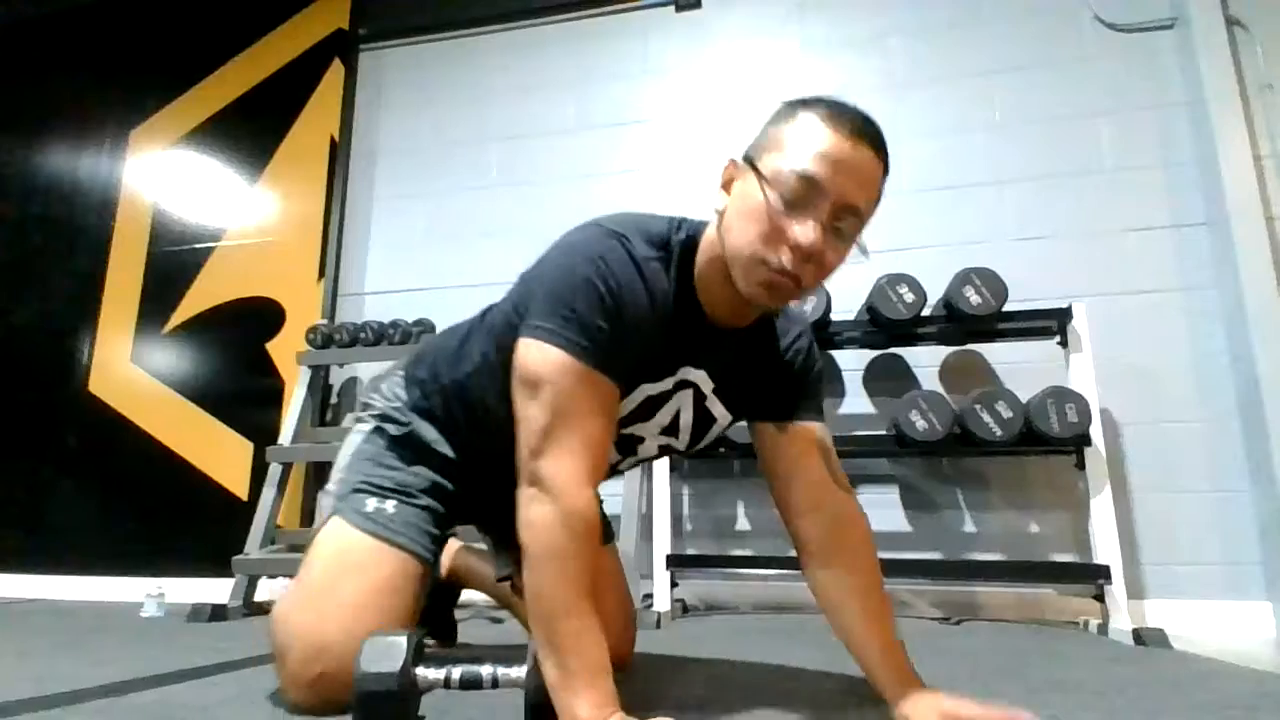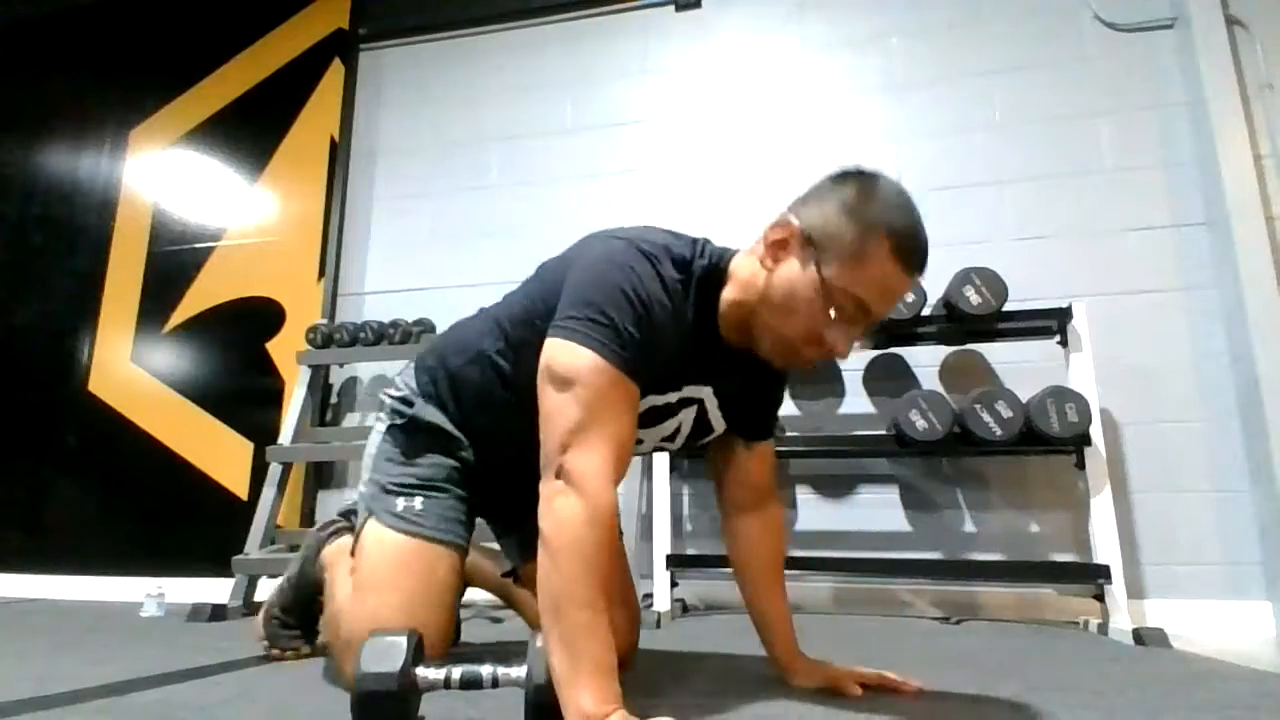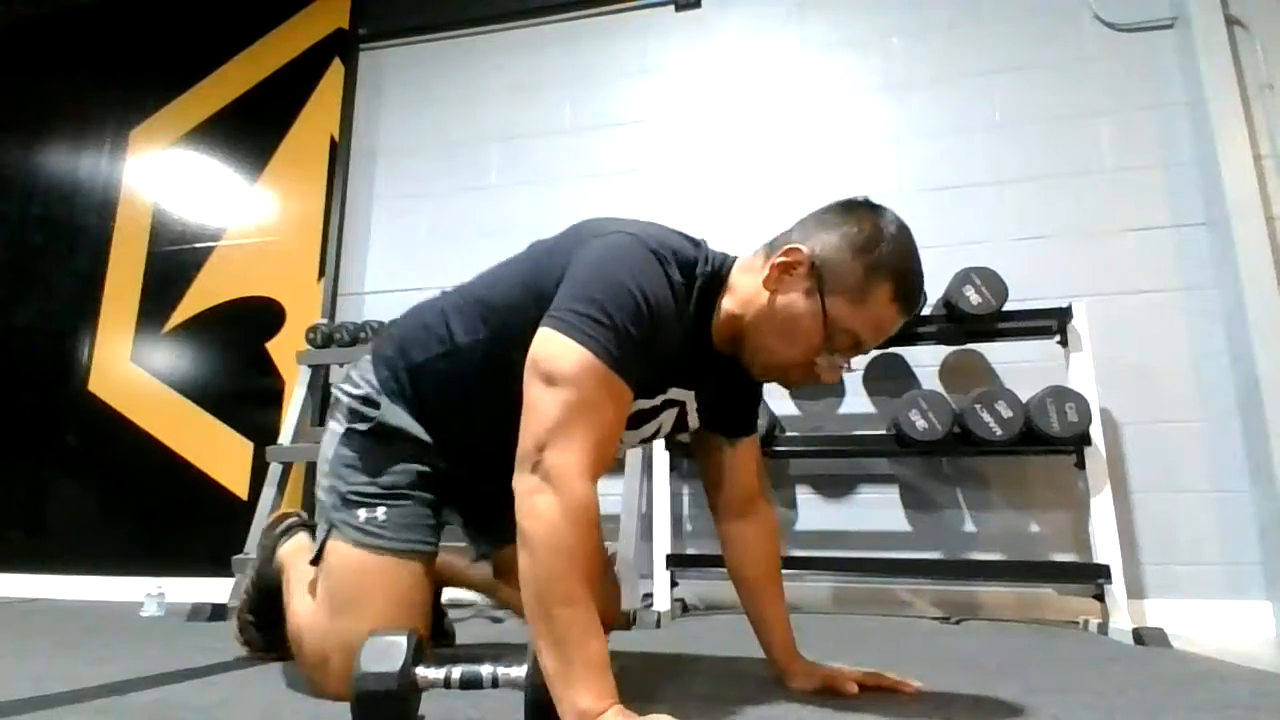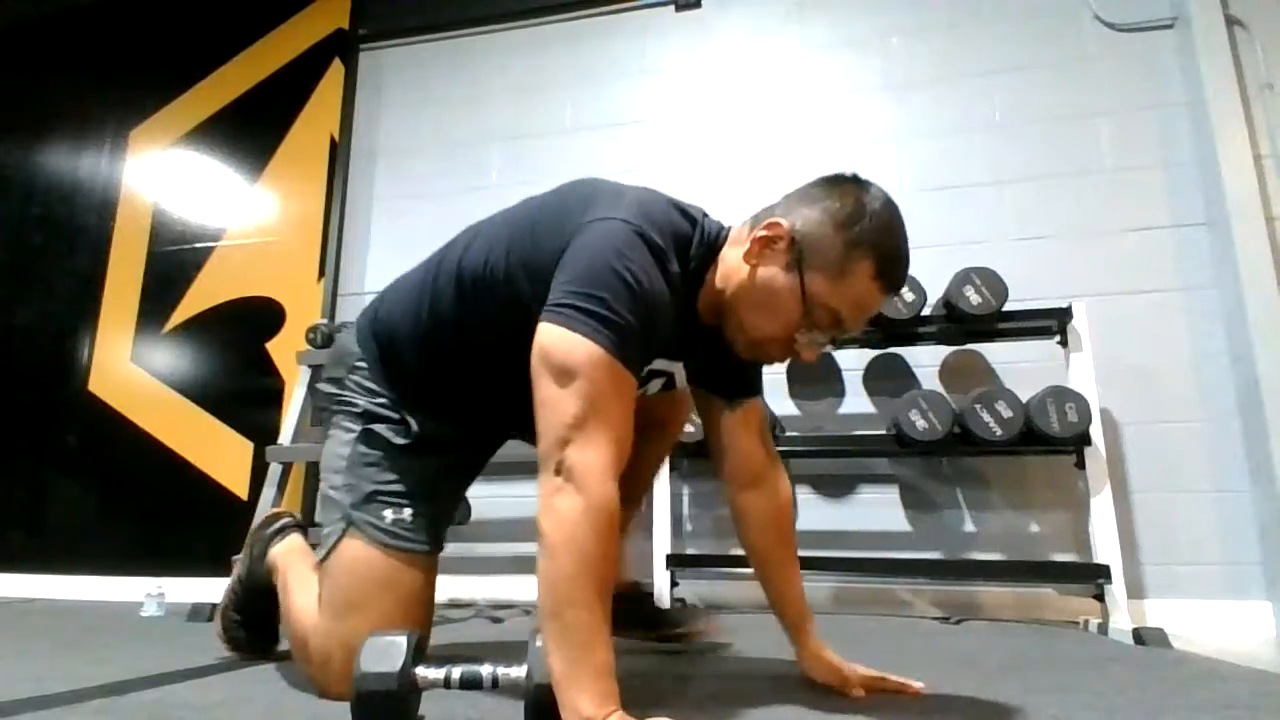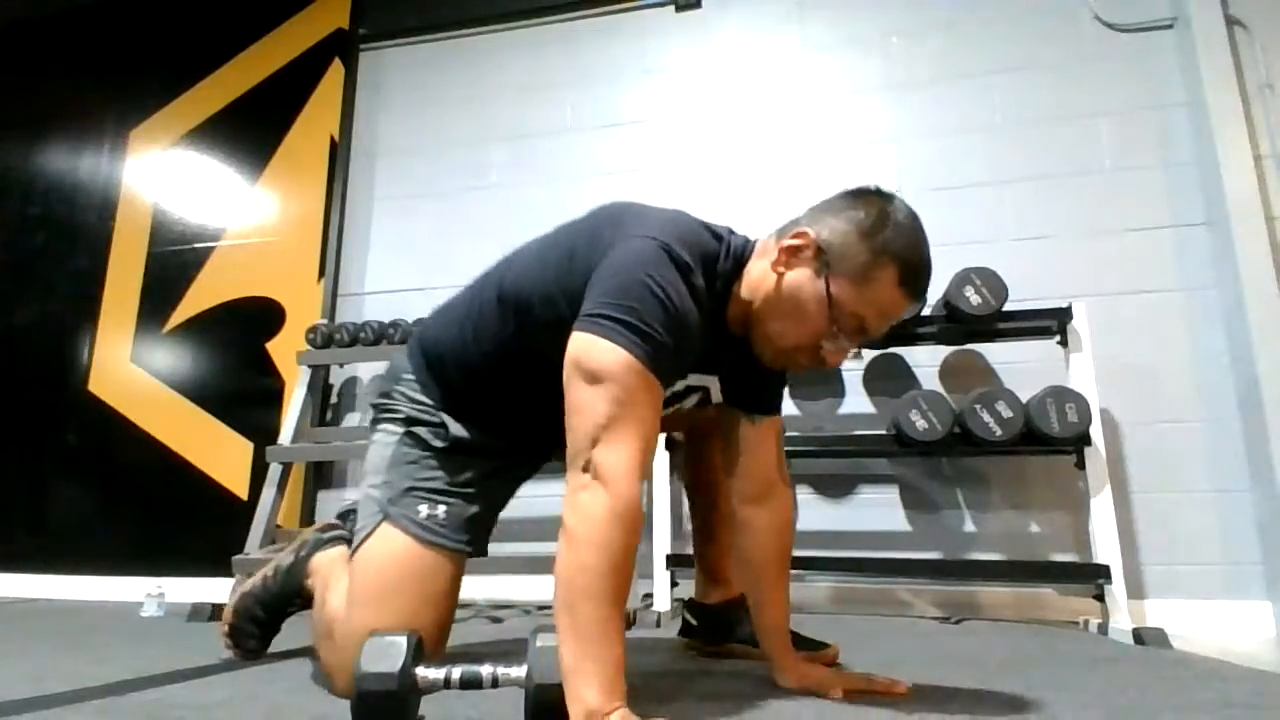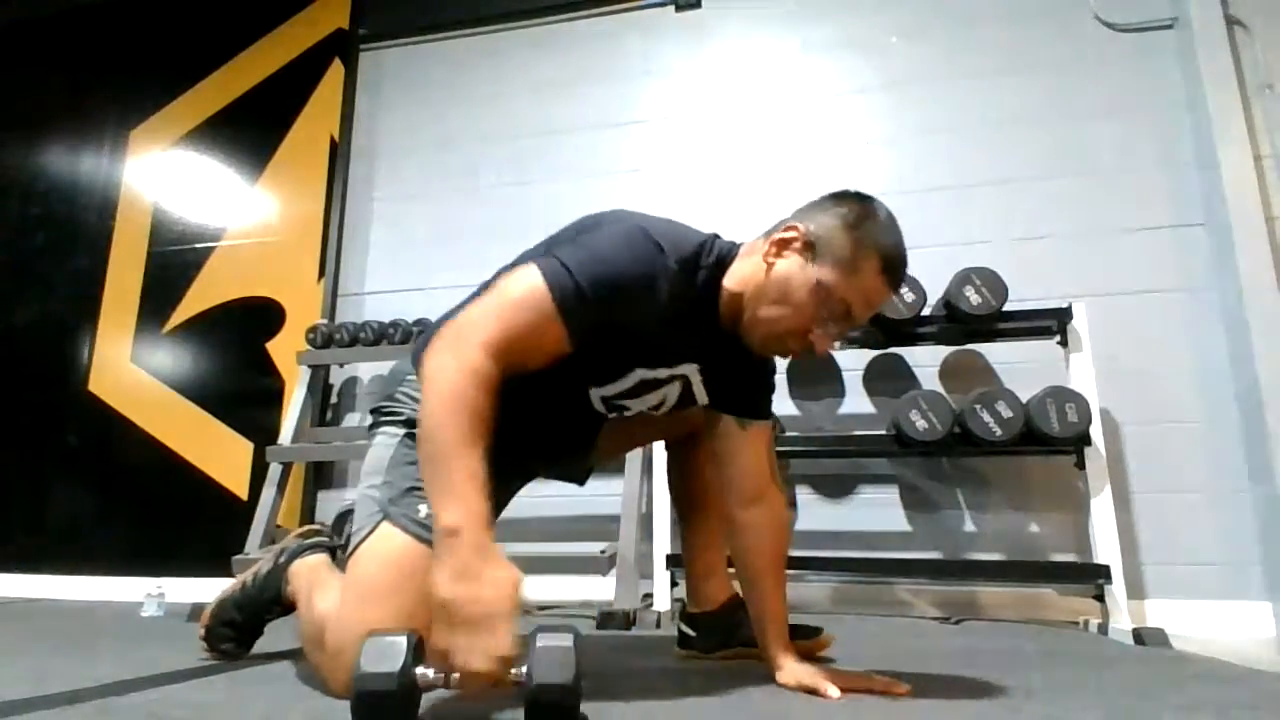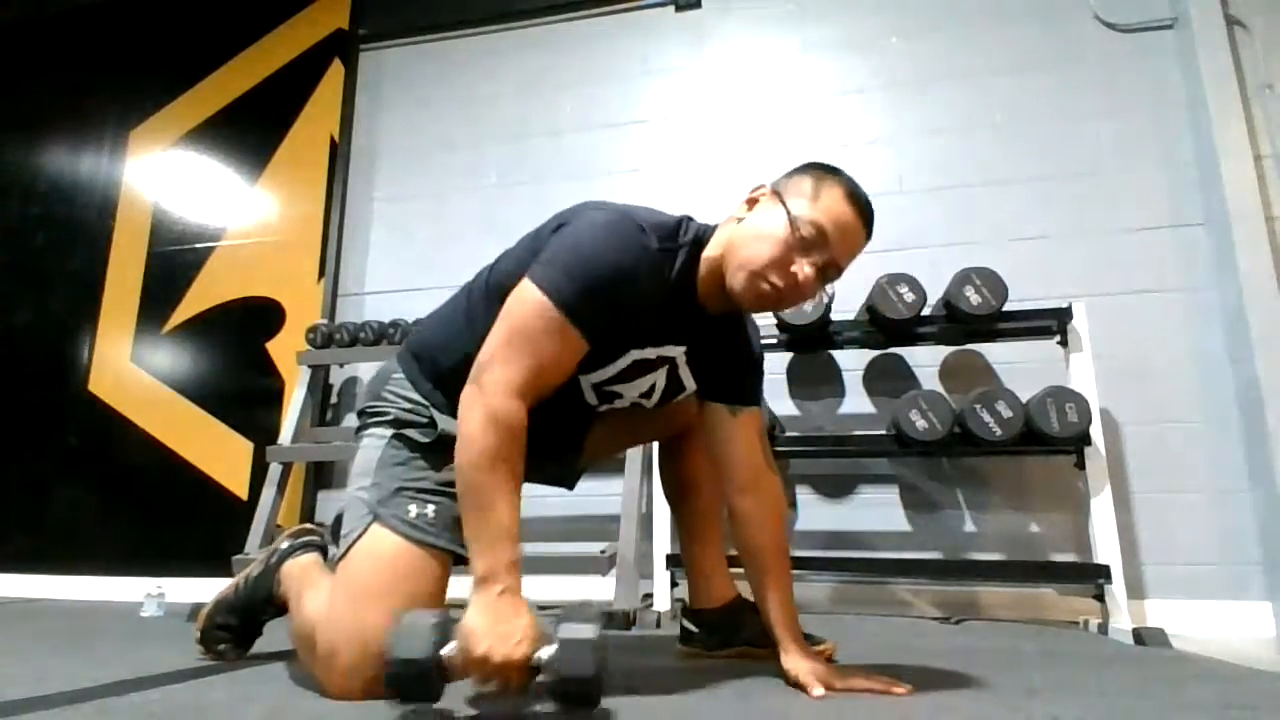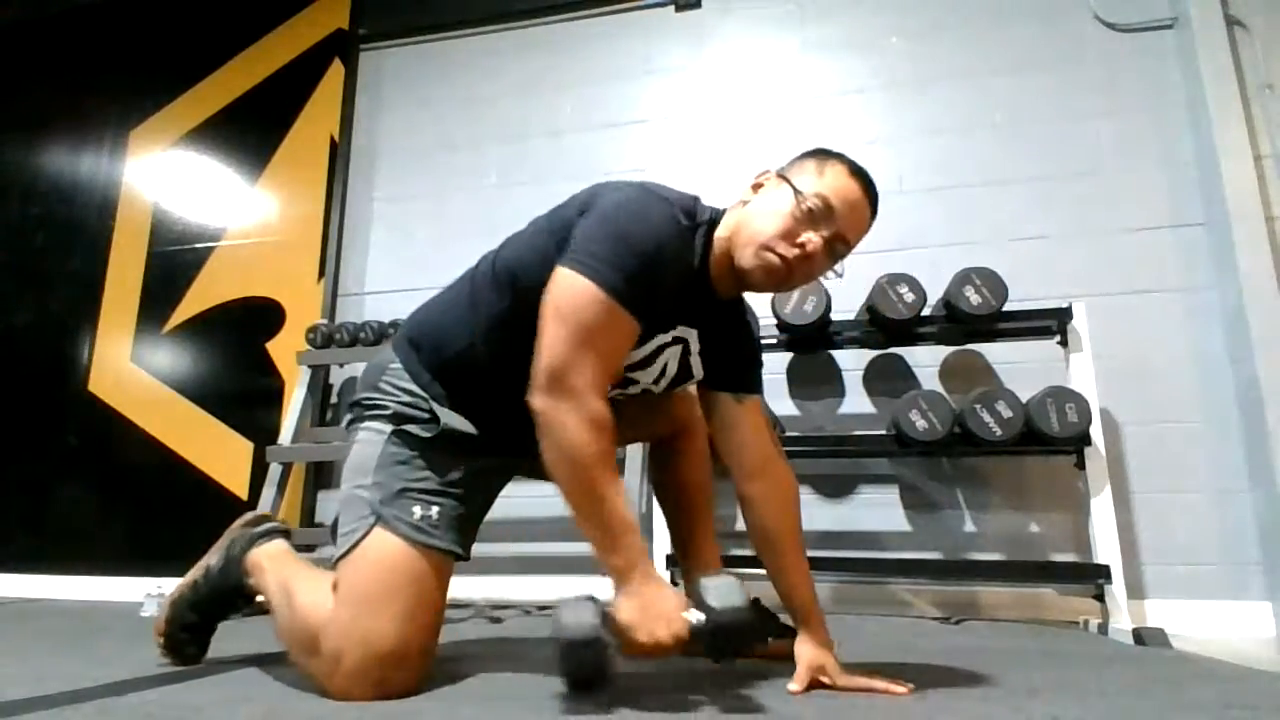
dt=0.3s
person 1, frame 1
left shoulder: (781, 351)
right shoulder: (607, 266)
left elbow: (821, 509)
right elbow: (552, 489)
left hip: (537, 470)
right hip: (422, 434)
left knee: (608, 647)
left ankle: (459, 568)
right ankle: (371, 562)
person 1, frame 2
left shoulder: (764, 361)
right shoulder: (635, 279)
left elbow: (751, 507)
right elbow: (578, 484)
left wrist: (792, 659)
left hip: (536, 460)
right hip: (438, 430)
left knee: (611, 646)
left ankle: (465, 571)
right ankle: (337, 556)
person 1, frame 3
left shoulder: (736, 357)
right shoulder: (636, 276)
left elbow: (743, 512)
right elbow: (553, 480)
left wrist: (791, 663)
left hip: (503, 437)
right hip: (398, 414)
left knee: (595, 618)
left ankle: (437, 572)
right ankle: (293, 555)
person 1, frame 4
left shoulder: (731, 318)
right shoulder: (631, 256)
left elbow: (754, 480)
right elbow: (577, 475)
left wrist: (809, 647)
left hip: (500, 389)
right hip: (400, 394)
left ankle: (609, 586)
right ankle: (283, 553)
person 1, frame 5
left shoulder: (762, 327)
right shoulder: (659, 271)
left elbow: (760, 494)
right elbow: (603, 479)
left wrist: (783, 657)
left hip: (552, 403)
right hip: (447, 409)
left ankle: (718, 610)
right ankle: (323, 563)
person 1, frame 6
left shoulder: (746, 349)
right shoulder: (640, 264)
left elbow: (753, 496)
right elbow: (459, 355)
left wrist: (778, 650)
right wrist: (466, 554)
right hip: (443, 410)
right knee: (368, 663)
left ankle: (711, 613)
right ankle: (303, 568)
person 1, frame 7
left shoulder: (727, 340)
right shoulder: (621, 246)
left elbow: (750, 482)
right elbow: (491, 398)
left wrist: (791, 641)
right wrist: (498, 590)
right hip: (433, 414)
right knee: (362, 666)
left ankle: (714, 614)
right ankle: (294, 570)
person 1, frame 8
left shoulder: (727, 325)
right shoulder: (645, 225)
left elbow: (759, 470)
right elbow: (561, 398)
left wrist: (812, 631)
right wrist: (634, 579)
left hip: (530, 415)
right hip: (429, 405)
right knee: (367, 668)
right ankle: (262, 556)
